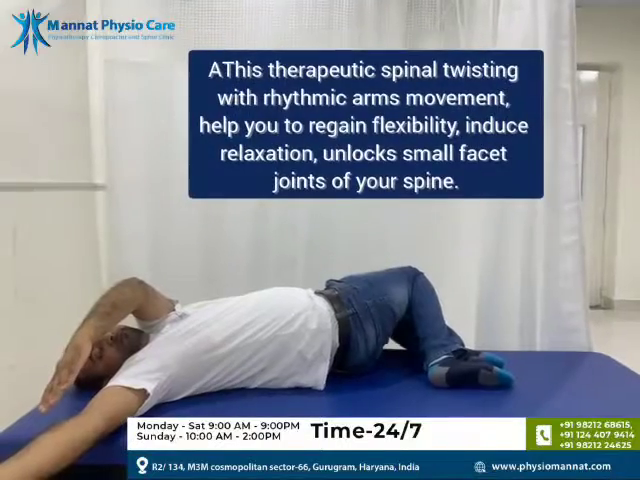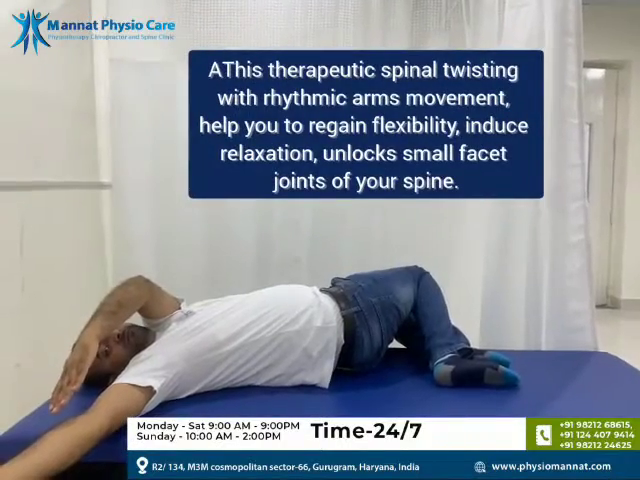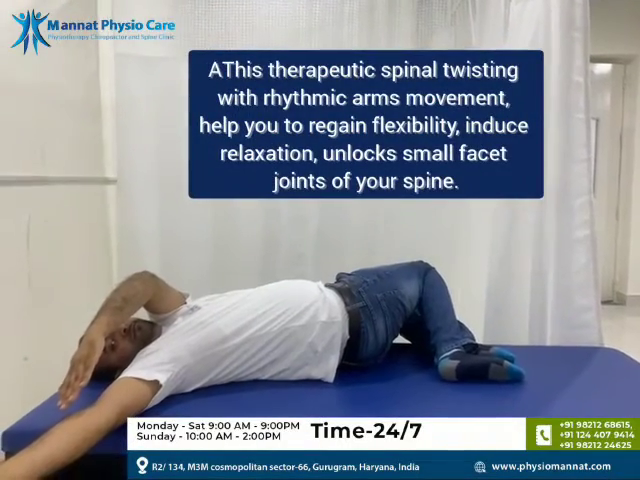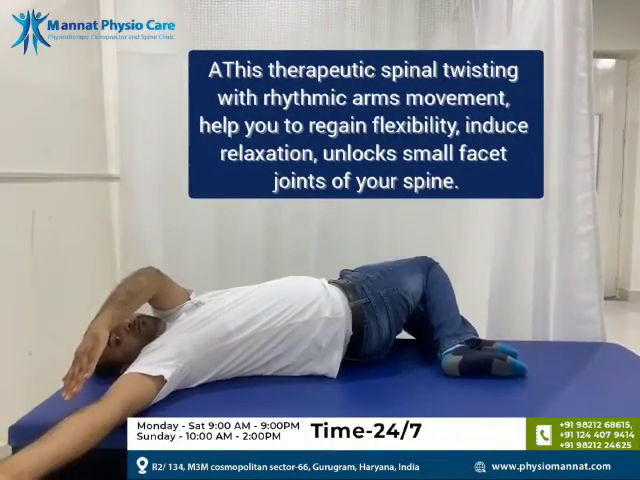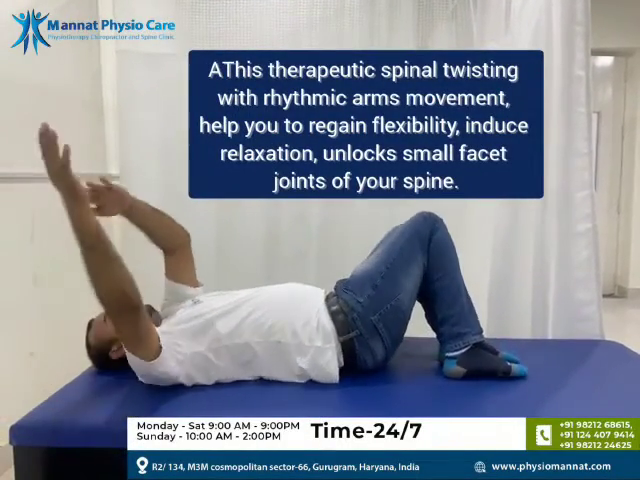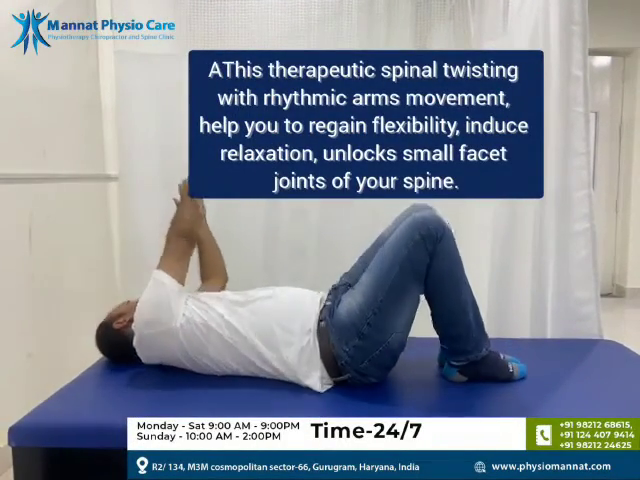
dt=0.7s
person 1, frame 1
left shoulder: (164, 326)
right shoulder: (143, 375)
left elbow: (131, 287)
right elbow: (87, 427)
left wrist: (83, 332)
left hip: (330, 315)
right knee: (412, 279)
left ankle: (444, 357)
right ankle: (446, 358)
person 1, frame 2
left shoulder: (168, 325)
right shoulder: (150, 372)
left elbow: (138, 285)
right elbow: (94, 424)
left wrist: (88, 332)
left hip: (332, 310)
right knee: (417, 278)
left ankle: (448, 357)
right ankle: (450, 356)
person 1, frame 3
left shoulder: (173, 319)
right shoulder: (155, 367)
left elbow: (143, 281)
right elbow: (101, 417)
left wrist: (96, 327)
left hip: (336, 306)
right knee: (422, 274)
left ankle: (454, 351)
right ankle: (456, 352)
person 1, frame 4
left shoulder: (177, 315)
right shoulder: (161, 361)
left elbow: (149, 276)
right elbow: (107, 411)
left wrist: (102, 317)
left hip: (338, 300)
right knee: (426, 268)
left ankle: (457, 346)
right ankle: (459, 346)
person 1, frame 5
left shoulder: (178, 313)
right shoulder: (157, 363)
left elbow: (178, 240)
right elbow: (123, 299)
left wrist: (125, 204)
left hip: (327, 317)
right hip: (345, 333)
left knee: (418, 248)
right knee: (426, 226)
left ankle: (463, 352)
right ankle: (465, 352)
person 1, frame 6
left shoulder: (176, 320)
right shoulder: (152, 328)
left elbow: (216, 279)
right elbow: (179, 243)
left wrist: (197, 217)
right wrist: (188, 203)
left hip: (327, 313)
right hip: (341, 349)
left knee: (420, 215)
right knee: (426, 228)
left ankle: (459, 354)
right ankle: (471, 360)
